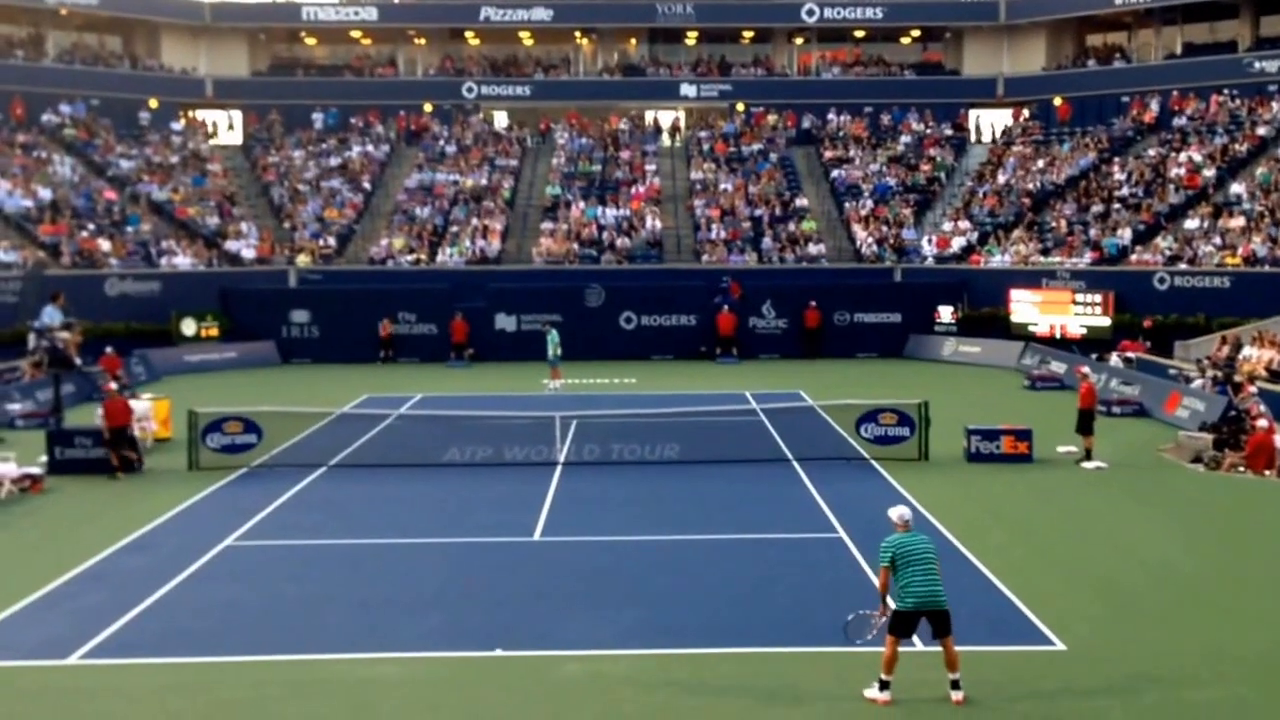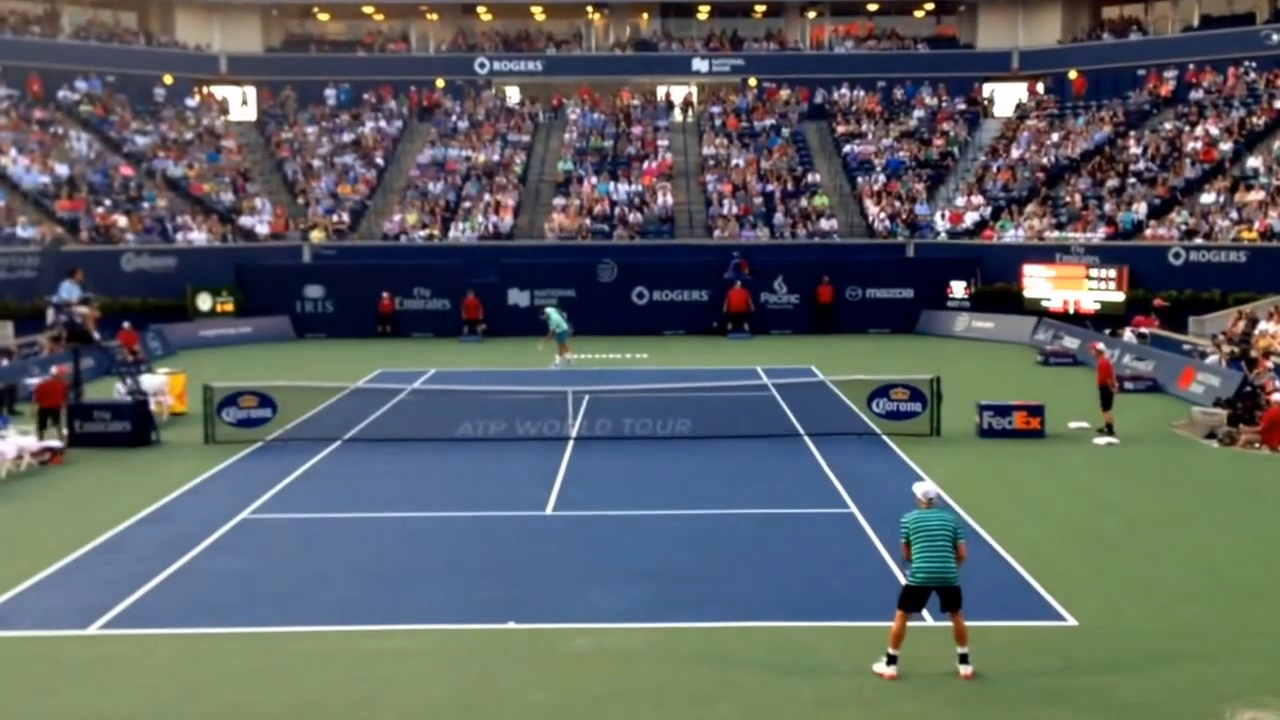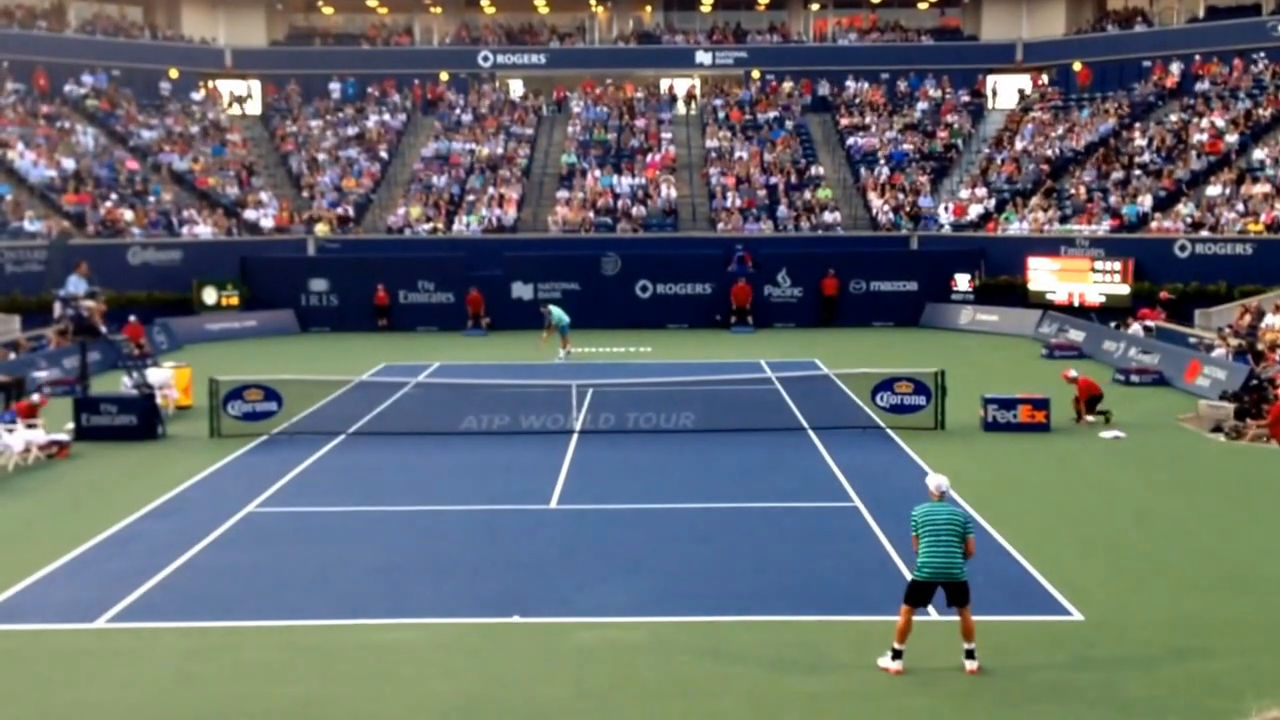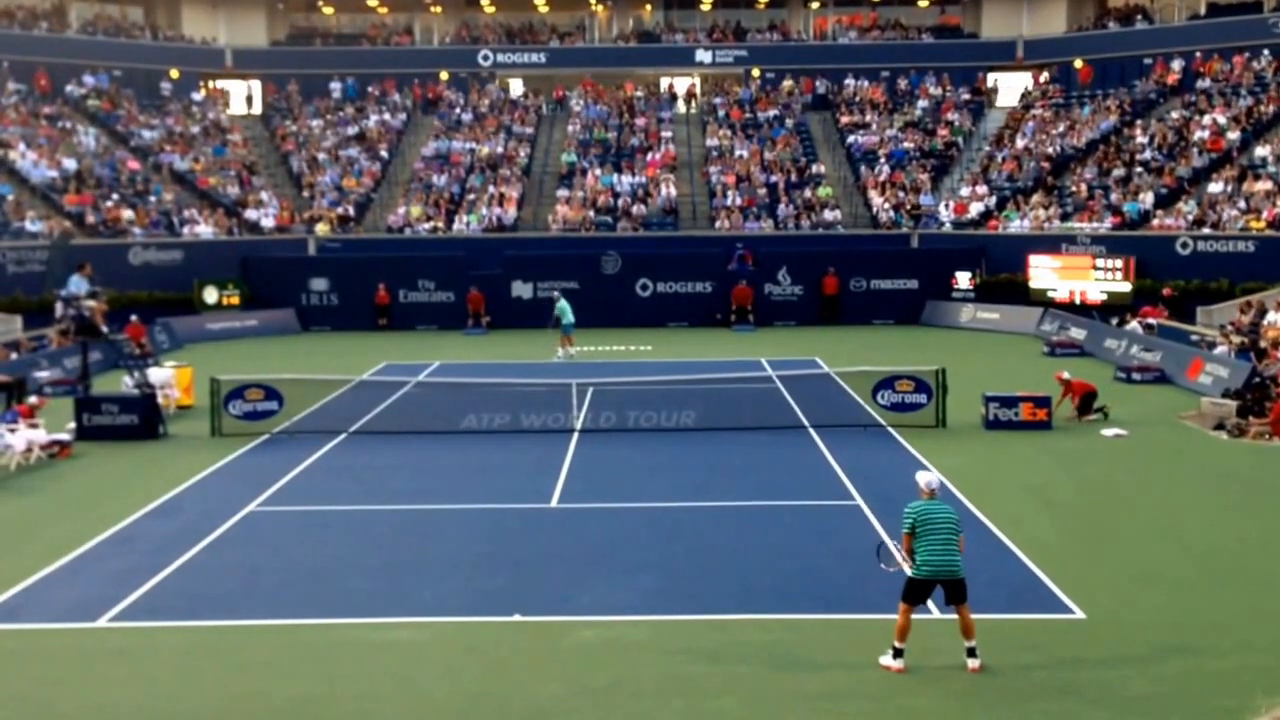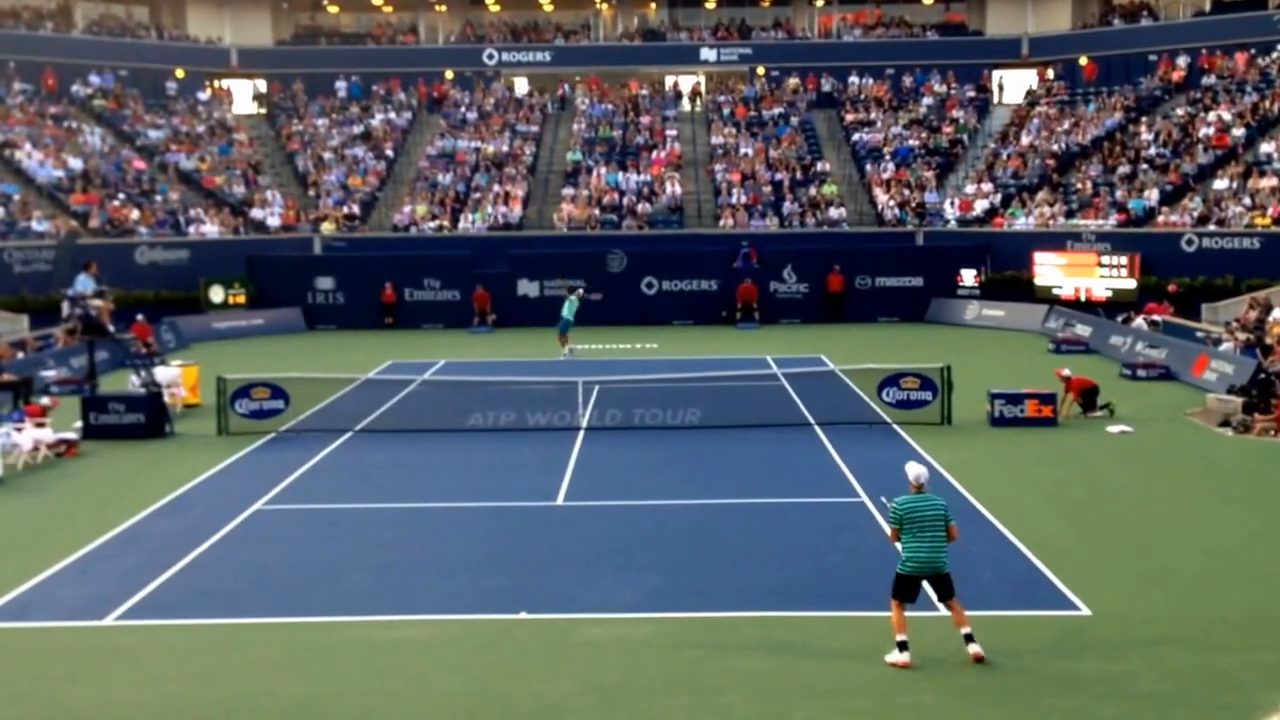
dt=1s
person 1, frame 1
left shoulder: (889, 543)
right shoulder: (926, 541)
left elbow: (884, 579)
left wrist: (883, 603)
left hip: (908, 602)
right hip: (938, 599)
left knee: (892, 642)
right knee: (947, 642)
left ankle: (883, 690)
right ankle: (956, 689)
person 1, frame 2
left shoulder: (909, 519)
right shoulder: (950, 519)
left elbow: (907, 554)
right elbow: (962, 554)
left hip: (919, 577)
right hip: (948, 576)
left knee: (901, 616)
right knee: (957, 616)
left ankle: (890, 664)
right ankle: (965, 664)
person 1, frame 3
left shoulder: (918, 511)
right shoulder: (961, 514)
left elbow: (917, 547)
right elbow: (971, 550)
left hip: (925, 571)
right hip: (955, 572)
left knee: (907, 611)
right knee: (965, 611)
left ankle: (895, 659)
right ankle: (970, 659)
person 1, frame 4
left shoulder: (912, 509)
right shoulder: (950, 511)
left elbow: (906, 546)
right elbow: (960, 547)
left wrist: (911, 561)
left hip: (924, 570)
right hip: (953, 569)
left knee: (905, 609)
right knee: (962, 609)
left ankle: (897, 658)
right ankle: (972, 657)
person 1, frame 5
left shoulder: (898, 505)
right shoulder: (940, 503)
left elbow: (894, 538)
right elbow: (953, 536)
left hip: (910, 566)
right hip: (938, 565)
left knee: (897, 605)
right knee: (953, 604)
left ankle: (902, 654)
right ankle: (972, 645)
